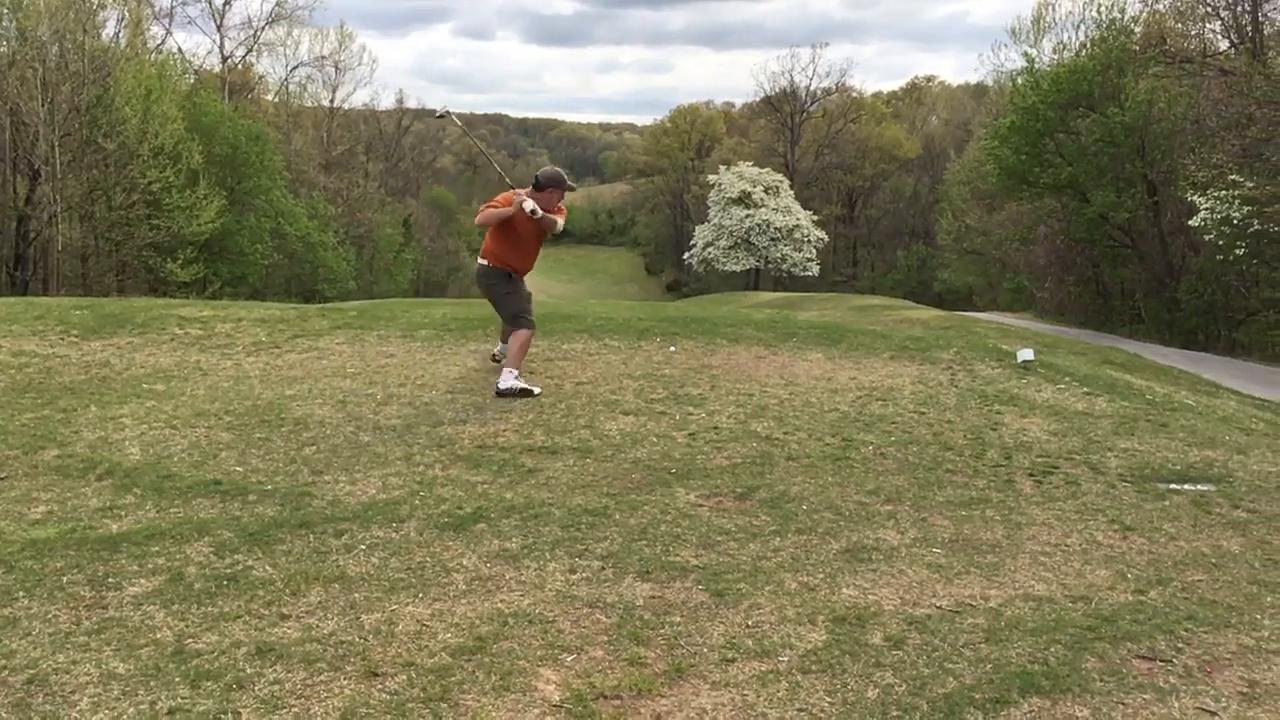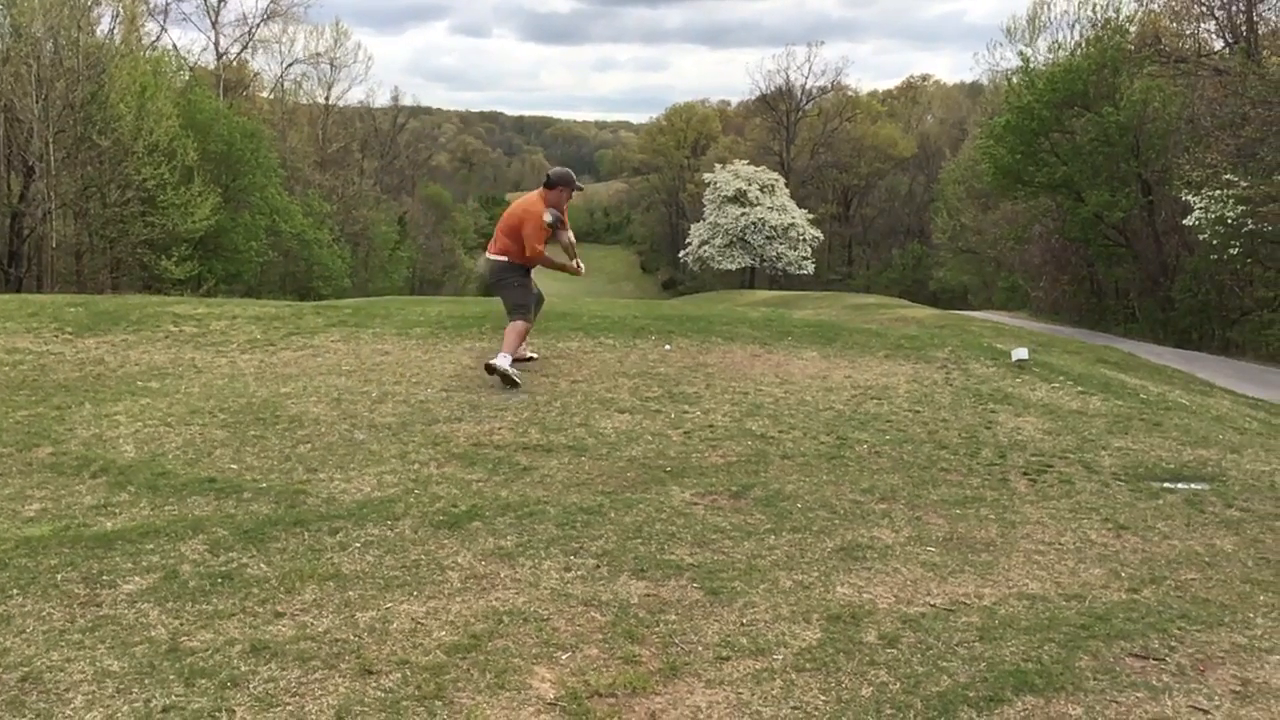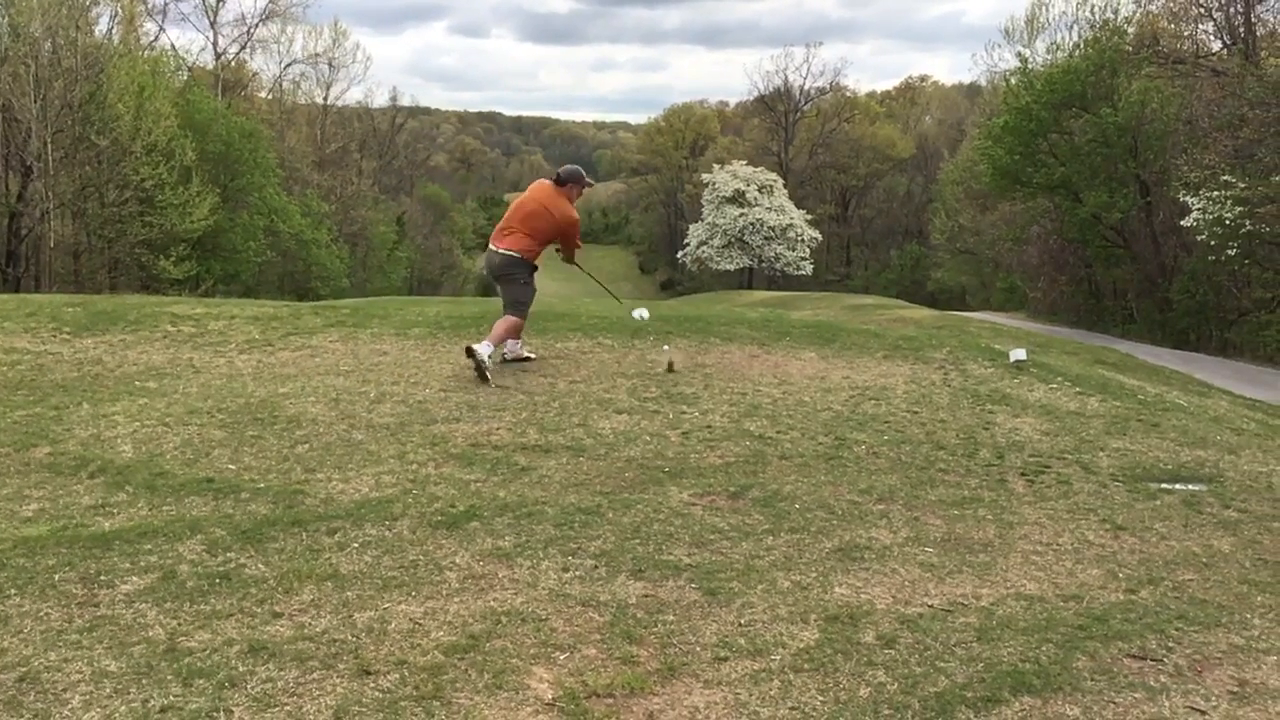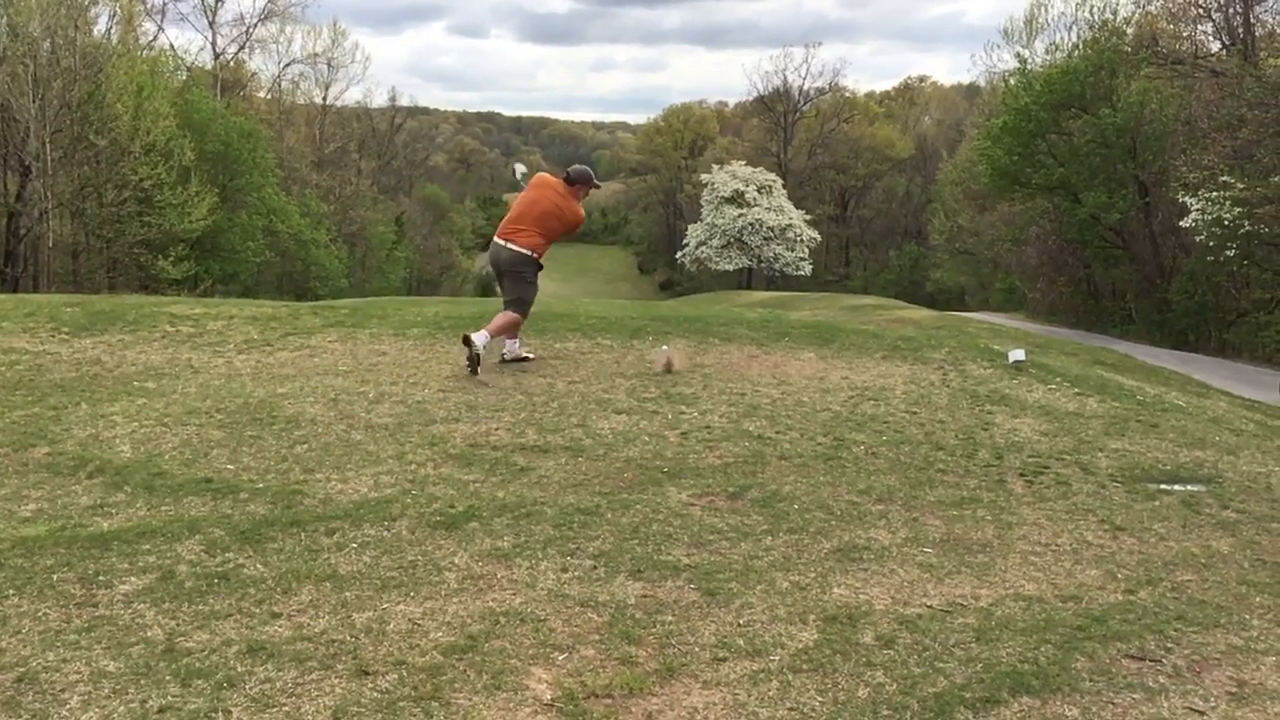
dt=0.2s
person 1, frame 1
left shoulder: (556, 208)
right shoulder: (510, 200)
left elbow: (556, 224)
right elbow: (481, 220)
left wrist: (538, 214)
right wrist: (512, 210)
left hip: (509, 273)
right hip: (494, 272)
left knee: (521, 310)
right knee: (523, 324)
left ankle: (504, 351)
right ankle: (509, 380)
person 1, frame 2
left shoulder: (551, 205)
right shoulder: (536, 213)
left elbow: (564, 230)
right elbow: (535, 254)
left wrist: (570, 247)
right wrist: (567, 267)
left hip: (499, 262)
right hip: (508, 267)
left knee: (532, 301)
right knee: (522, 315)
left ankle: (516, 350)
right ankle: (502, 362)
person 1, frame 3
left shoulder: (540, 185)
right shoulder: (570, 216)
right elbow: (569, 252)
right wrist: (569, 259)
left hip: (493, 253)
right hip: (514, 261)
left knee: (517, 301)
right knee: (515, 313)
left ankle: (513, 348)
right ankle: (483, 349)
person 1, frame 4
left shoulder: (541, 179)
right shoulder: (576, 214)
left hip: (497, 247)
right hip: (521, 257)
left knee: (514, 301)
right knee: (517, 311)
left ankle: (512, 349)
right ankle: (479, 339)
